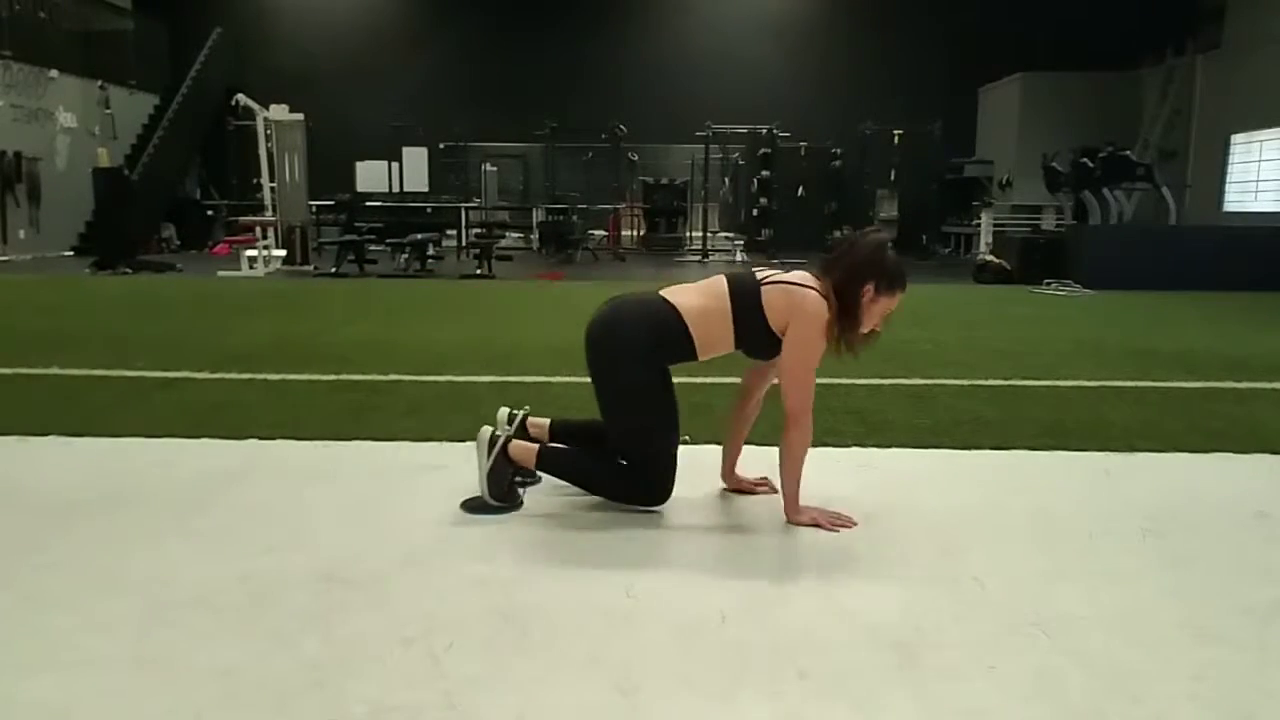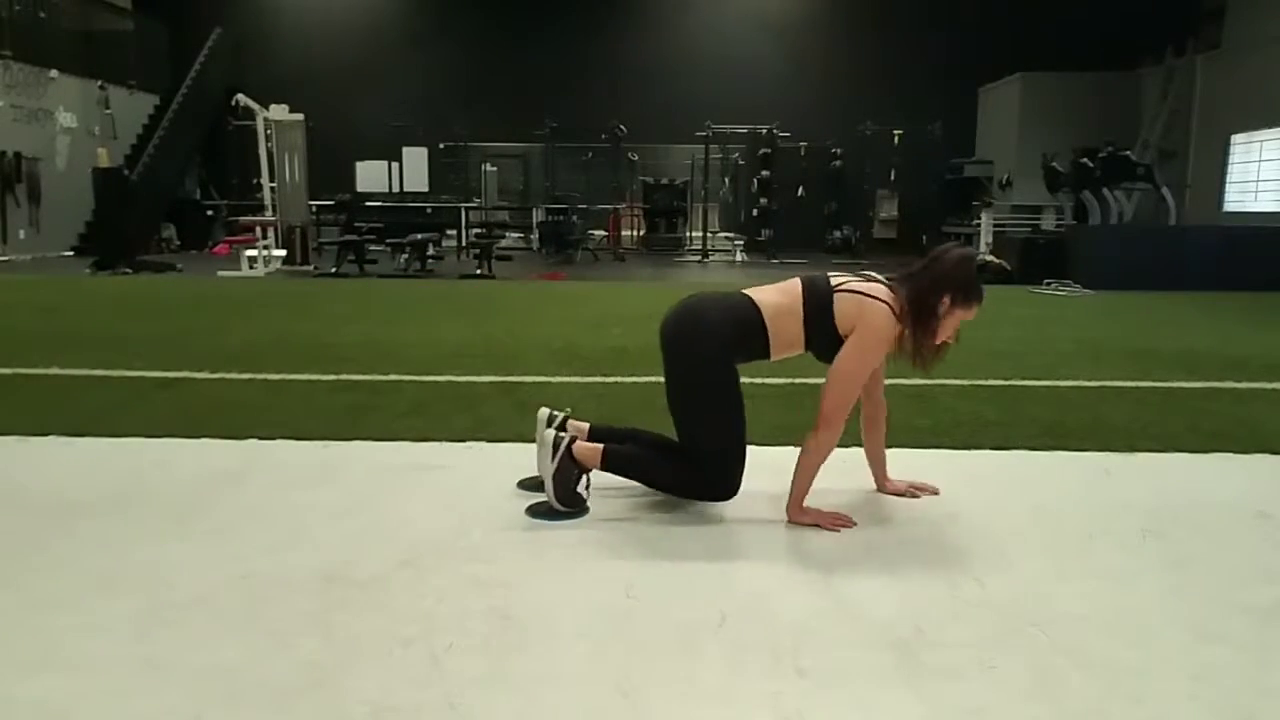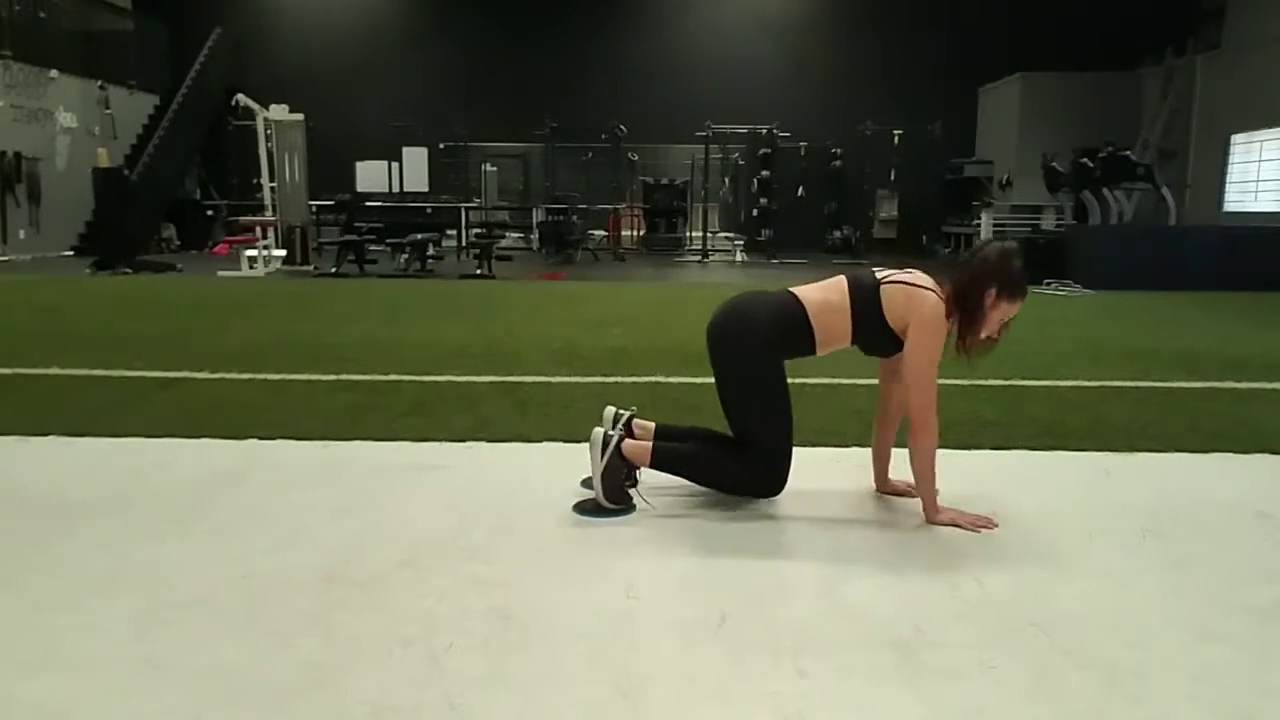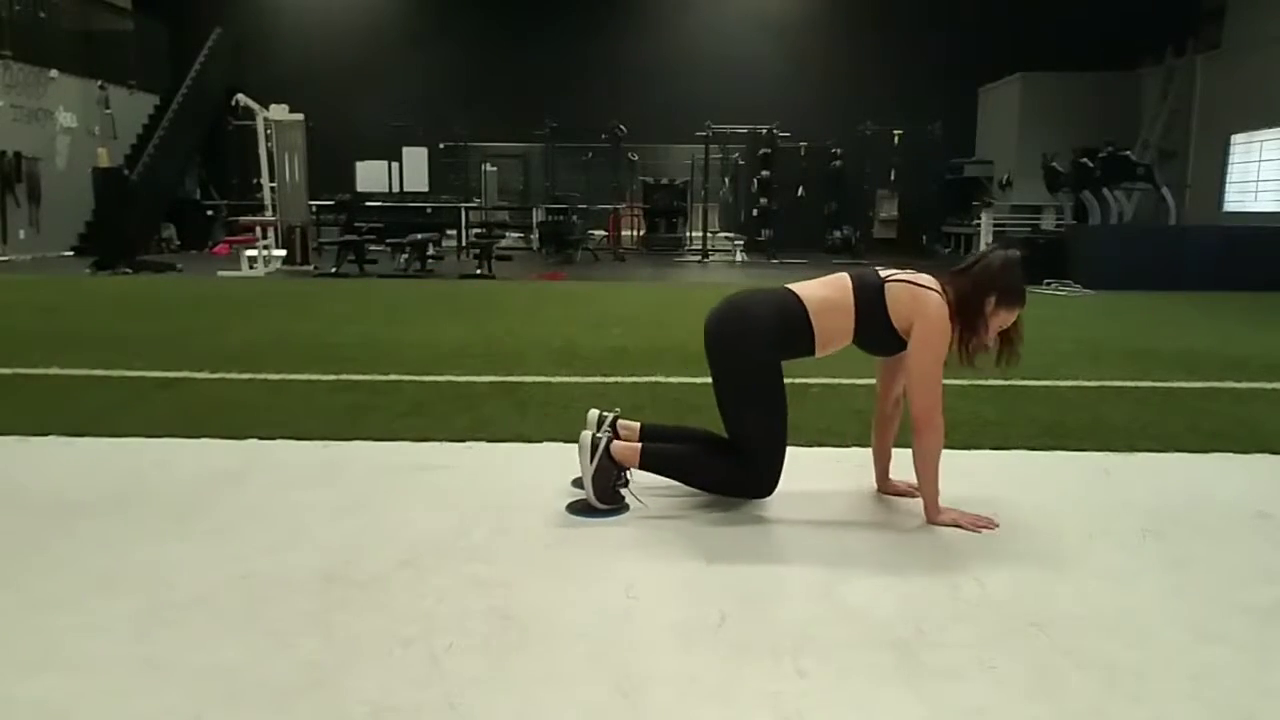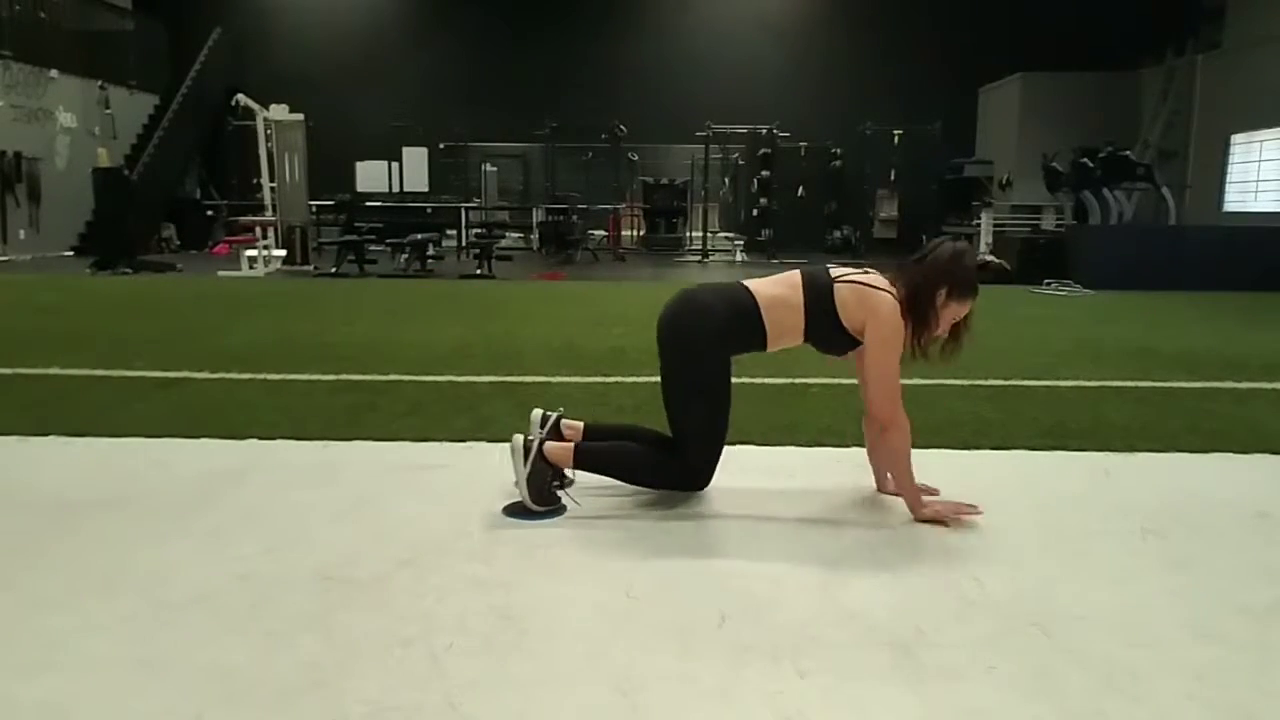
dt=0.2s
person 1, frame 1
left shoulder: (800, 293)
right shoulder: (810, 310)
left elbow: (752, 389)
right elbow: (797, 419)
left wrist: (728, 470)
right wrist: (792, 506)
left hip: (626, 326)
right hip: (625, 340)
left knee: (647, 443)
right knee: (653, 486)
left ankle: (526, 428)
right ankle: (513, 452)
person 1, frame 2
left shoulder: (881, 301)
right shoulder: (880, 318)
left elbow: (871, 400)
right elbow: (828, 421)
left wrist: (883, 480)
right wrist: (794, 506)
left hip: (701, 324)
right hip: (703, 335)
left knee: (706, 456)
right knee: (718, 481)
left ankle: (572, 429)
right ankle: (574, 450)
person 1, frame 3
left shoulder: (916, 297)
right shoulder: (931, 310)
left elbow: (892, 397)
right elbow: (922, 419)
left wrist: (882, 478)
right wrist: (932, 507)
left hip: (747, 324)
right hip: (750, 334)
left knee: (758, 452)
right knee: (766, 477)
left ankle: (630, 428)
right ankle: (625, 449)
person 1, frame 4
left shoulder: (916, 299)
right shoulder: (933, 312)
left elbow: (891, 397)
right elbow: (928, 422)
left wrist: (885, 478)
right wrist: (934, 508)
left hip: (744, 322)
right hip: (747, 333)
left knee: (748, 454)
right knee: (756, 478)
left ankle: (616, 428)
right ankle: (612, 450)
person 1, frame 5
left shoulder: (877, 299)
right shoulder: (884, 310)
left elbow: (883, 401)
right elbow: (887, 417)
left wrist: (889, 482)
right wrist: (917, 503)
left hip: (699, 318)
right hip: (699, 326)
left knee: (690, 450)
right knee: (691, 471)
left ankle: (559, 429)
right ankle: (546, 452)
